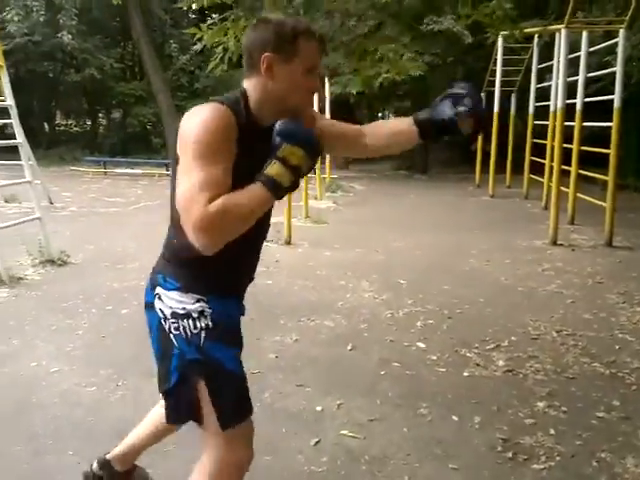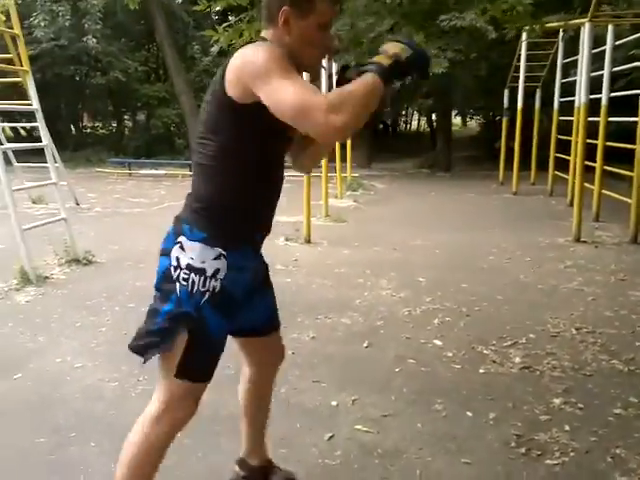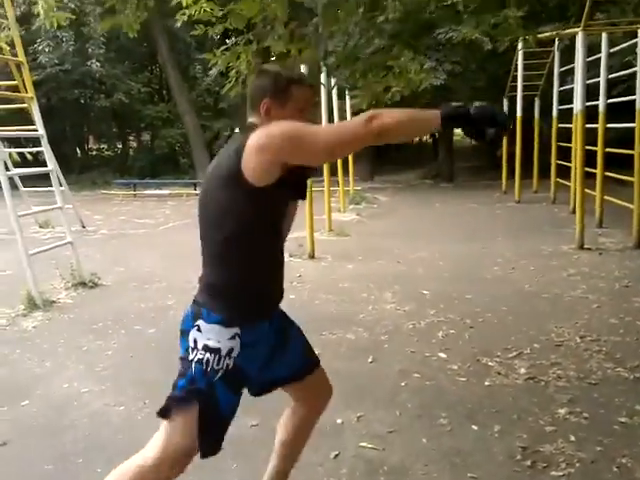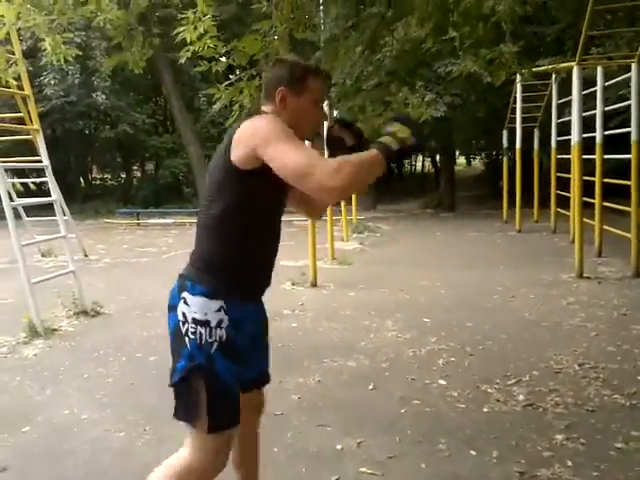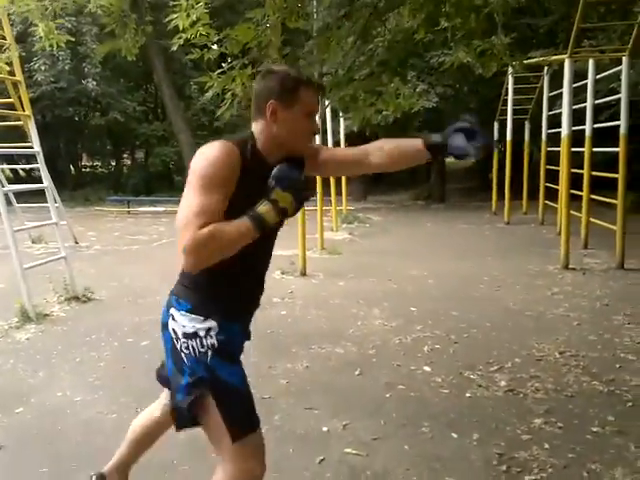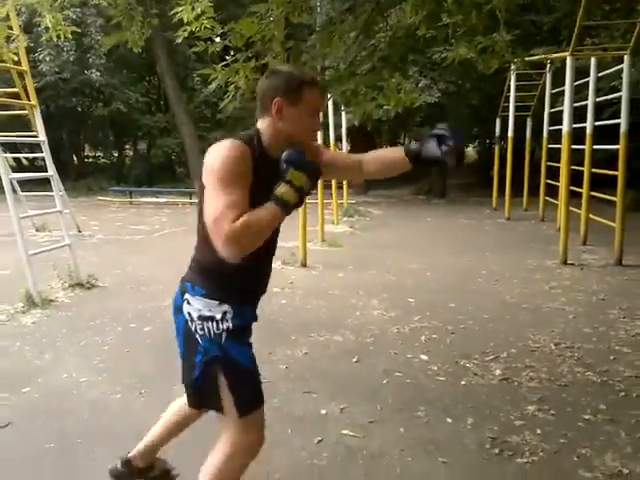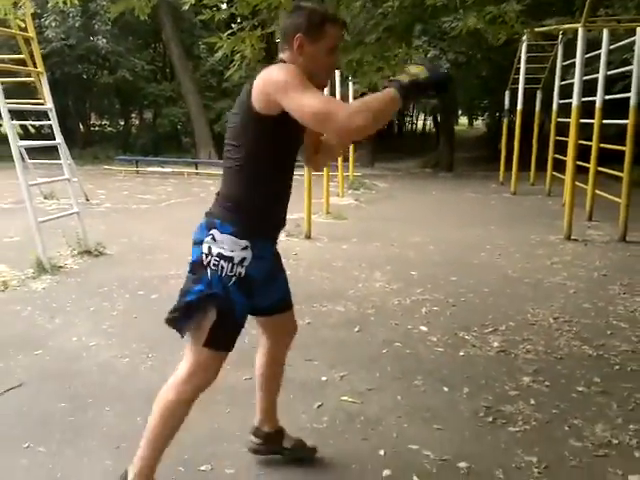
dt=0.2s
person 1, frame 1
left shoulder: (282, 115)
right shoulder: (211, 123)
left elbow: (365, 139)
right elbow: (205, 233)
left wrist: (432, 122)
right wrist: (281, 174)
left hip: (219, 297)
right hip: (186, 302)
left knee: (214, 396)
person 1, frame 2
left shoulder: (277, 73)
right shoulder: (255, 61)
left elbow: (307, 159)
right elbow: (330, 120)
left wrist: (349, 97)
right wrist: (382, 69)
left hip: (240, 253)
right hip: (204, 254)
left knee: (267, 355)
right knee: (176, 403)
person 1, frame 3
left shoulder: (251, 158)
right shoulder: (268, 142)
right elbow: (370, 125)
left wrist: (294, 185)
right wrist: (452, 114)
left hip: (261, 319)
right hip: (222, 330)
left knee: (314, 393)
person 1, frame 4
left shoulder: (276, 146)
right shoulder: (260, 131)
left elbow: (315, 206)
right elbow: (328, 188)
left wrist: (352, 153)
right wrist: (392, 145)
left hip: (241, 304)
right hip: (208, 309)
left knee: (249, 408)
person 1, frame 5
left shoulder: (295, 156)
right shoulder: (221, 156)
left elbow: (370, 157)
right elbow: (192, 253)
left wrist: (438, 143)
right wrist: (271, 210)
left hip: (225, 322)
right hip: (198, 324)
left knee: (176, 401)
person 1, frame 6
left shoulder: (290, 149)
right shoulder: (229, 156)
left elbow: (361, 165)
right elbow: (231, 245)
left wrist: (419, 152)
right wrist: (288, 194)
left hip: (235, 303)
right hip: (210, 308)
left knee: (208, 397)
right knee: (247, 435)
person 1, frame 7
left shoulder: (287, 91)
right shoulder: (278, 79)
left elbow: (319, 159)
right elbow: (346, 124)
left wrist: (376, 112)
right wrist: (404, 88)
left hip: (255, 241)
right hip: (229, 243)
left knee: (280, 331)
right knee: (202, 367)
left ankle: (267, 430)
